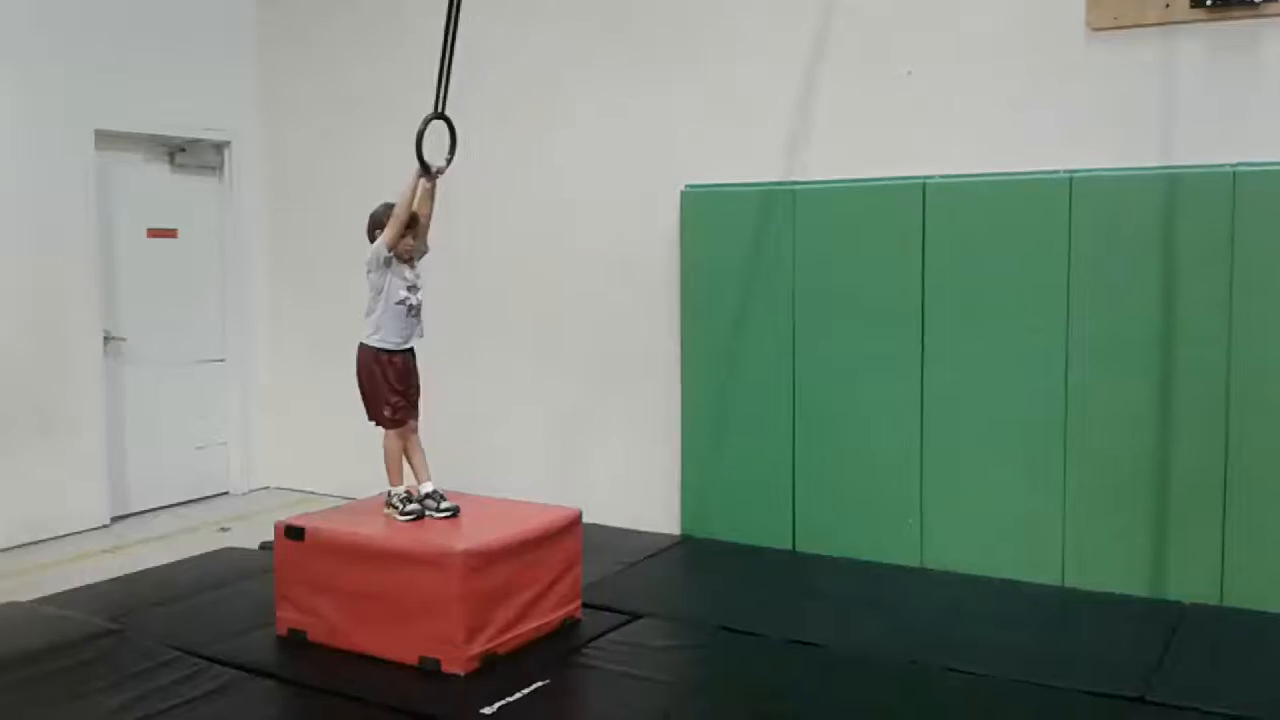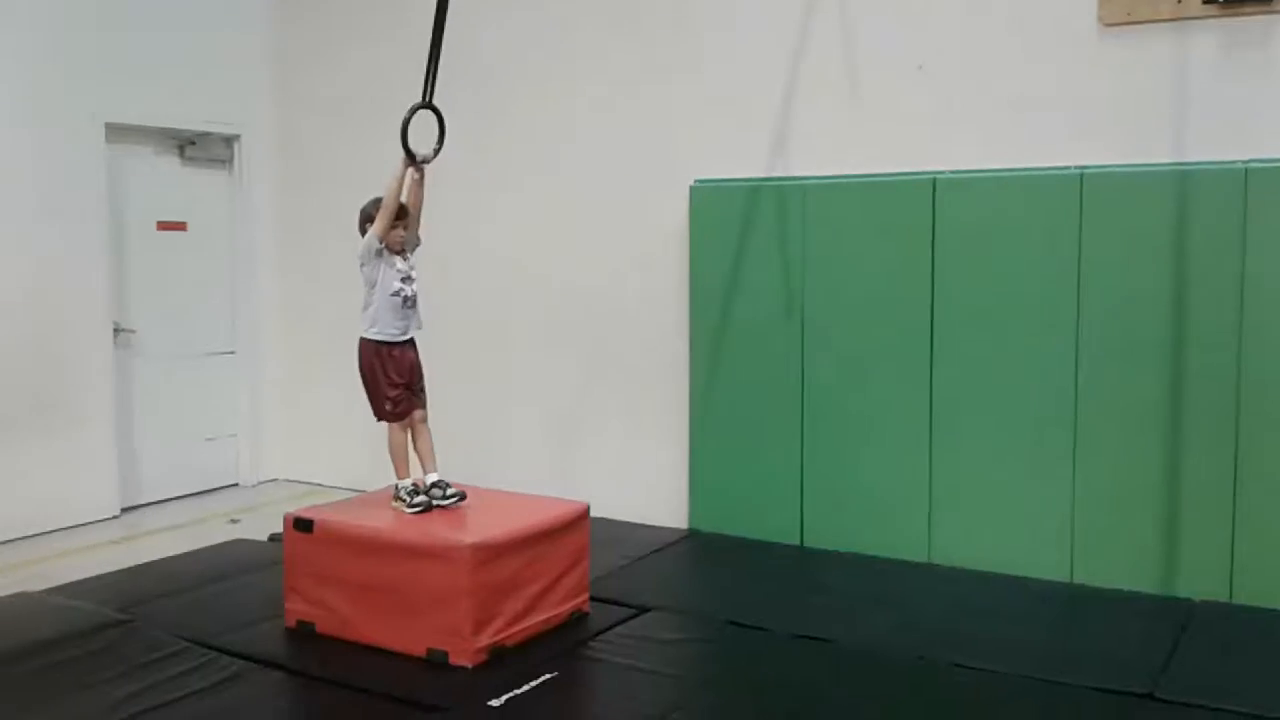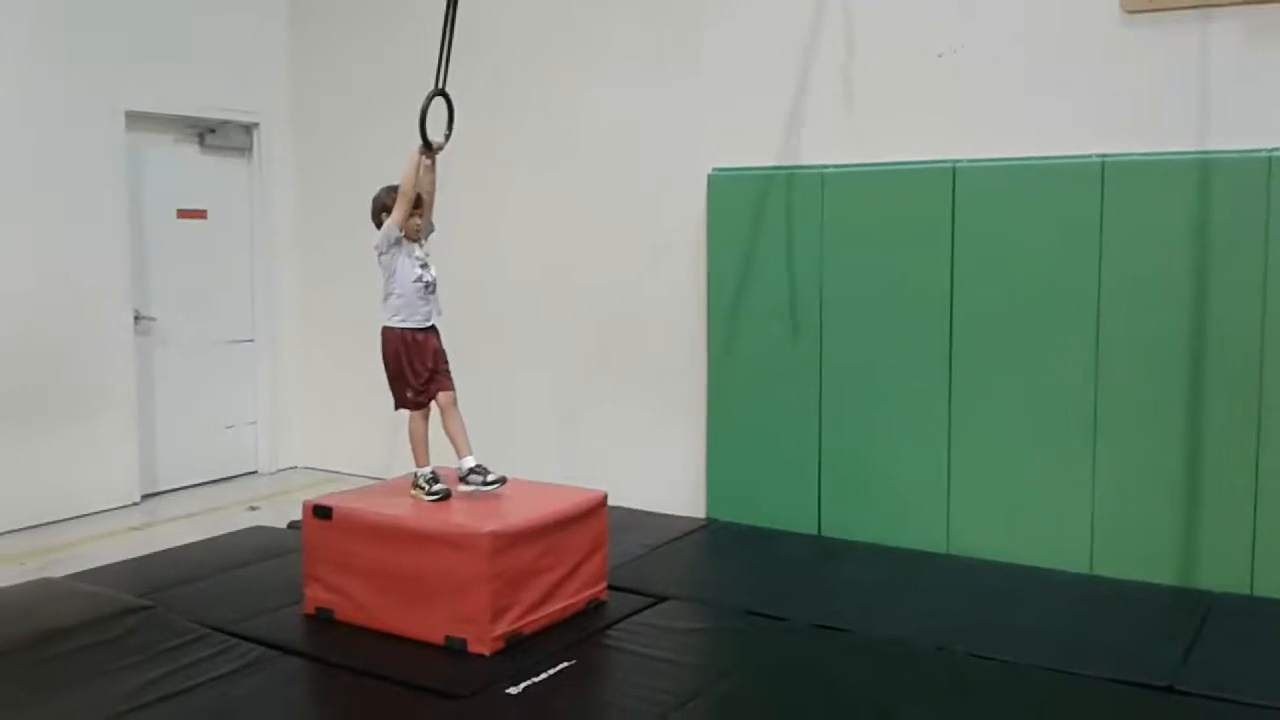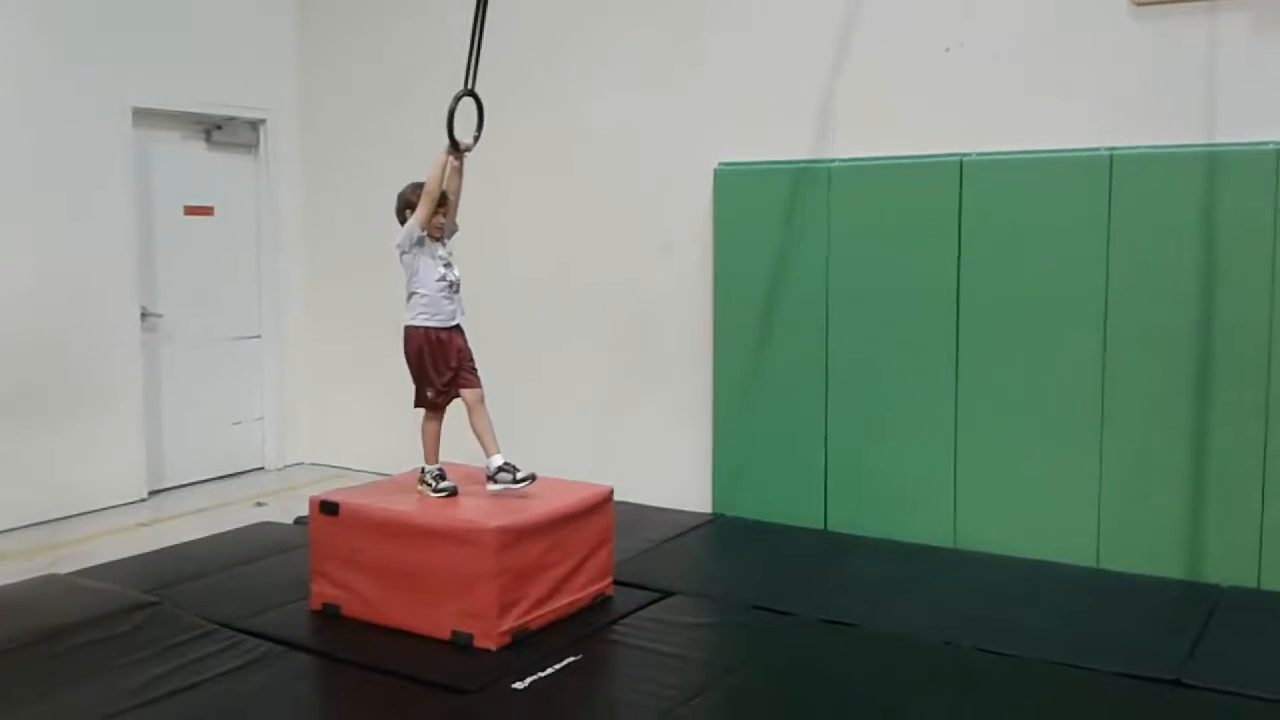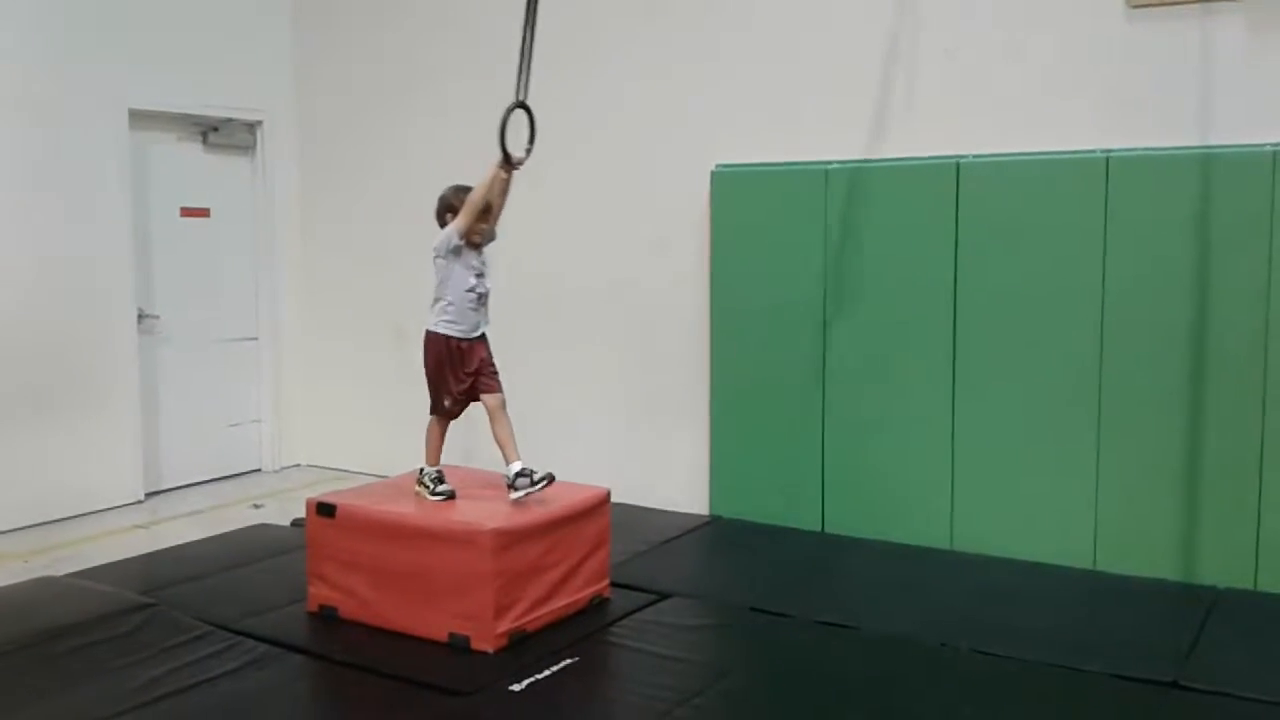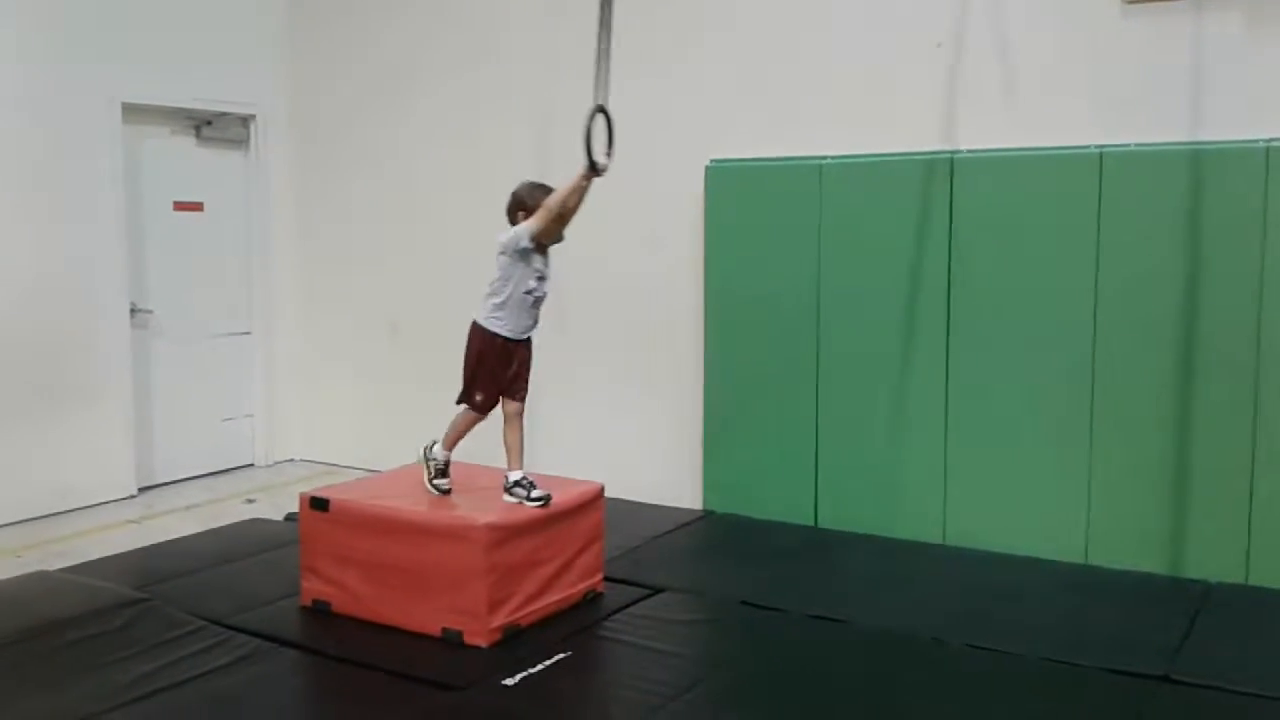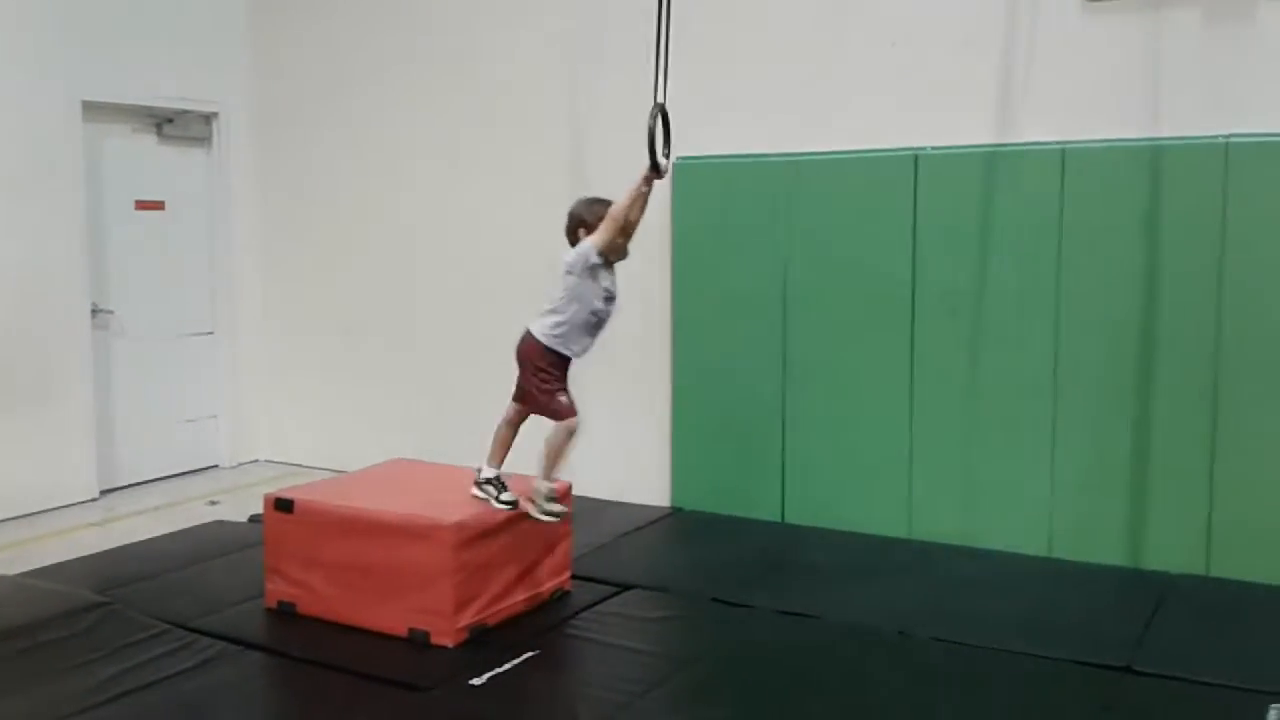
dt=0.3s
person 1, frame 1
left shoulder: (412, 261)
right shoulder: (378, 262)
left elbow: (422, 219)
right elbow: (398, 218)
left wrist: (430, 183)
right wrist: (416, 177)
left hip: (404, 354)
right hip: (377, 354)
left knee: (410, 426)
right knee: (395, 425)
left ankle: (427, 492)
right ankle: (397, 495)
person 1, frame 2
left shoulder: (405, 254)
right shoulder: (371, 255)
left elbow: (415, 211)
right elbow: (386, 208)
left wrist: (418, 173)
right wrist: (401, 168)
left hip: (406, 346)
right hip: (378, 347)
left knee: (419, 416)
right knee: (398, 418)
left ankle: (433, 482)
right ankle: (404, 487)
person 1, frame 3
left shoulder: (419, 241)
right shoulder: (388, 244)
left elbow: (426, 197)
right elbow: (404, 196)
left wrist: (430, 160)
right wrist: (417, 154)
left hip: (428, 333)
right hip: (401, 335)
left knee: (448, 400)
right knee: (419, 406)
left ankle: (469, 468)
right ankle: (423, 476)
person 1, frame 4
left shoulder: (442, 240)
right shoulder: (410, 242)
left elbow: (452, 196)
right elbow: (428, 196)
left wrist: (458, 160)
right wrist: (444, 155)
left hip: (452, 332)
right hip: (423, 334)
left knee: (474, 397)
right knee: (434, 406)
left ankle: (497, 467)
right ankle: (430, 472)
person 1, frame 5
left shoulder: (478, 247)
right shoulder: (446, 247)
left elbow: (493, 208)
right elbow: (473, 205)
left wrist: (506, 174)
right wrist: (495, 170)
left hip: (475, 341)
right hip: (445, 340)
left knee: (496, 404)
right knee: (444, 411)
left ankle: (516, 474)
right ankle: (429, 474)
person 1, frame 6
left shoulder: (541, 247)
right shoulder: (514, 244)
left elbow: (565, 213)
right elbow: (549, 209)
left wrist: (587, 181)
right wrist: (580, 178)
left hip: (519, 341)
right hip: (490, 336)
left knee: (515, 409)
right knee: (477, 407)
left ankle: (517, 479)
right ankle: (437, 455)
person 1, frame 7
left shoulder: (606, 266)
right shoulder: (581, 261)
left elbow: (627, 225)
right elbow: (613, 222)
left wrist: (647, 187)
right wrist: (640, 183)
left hip: (556, 354)
right hip: (541, 351)
left knee: (520, 410)
right knee: (568, 420)
left ankle: (487, 477)
right ankle: (541, 492)
